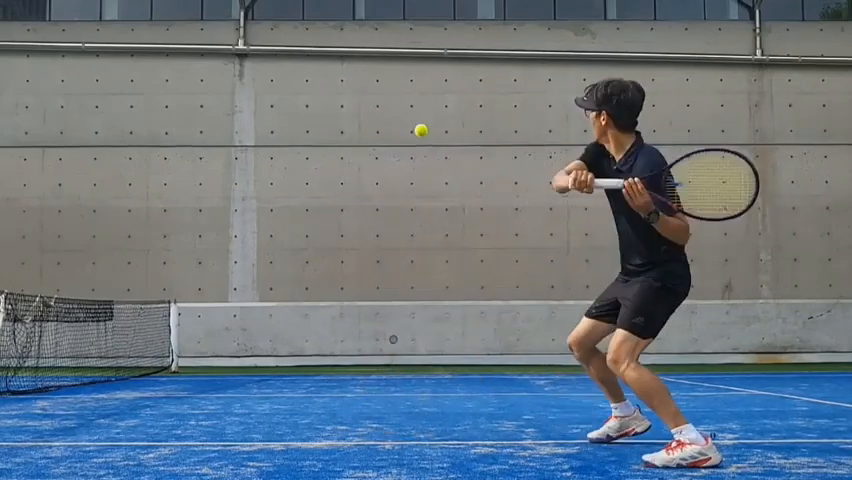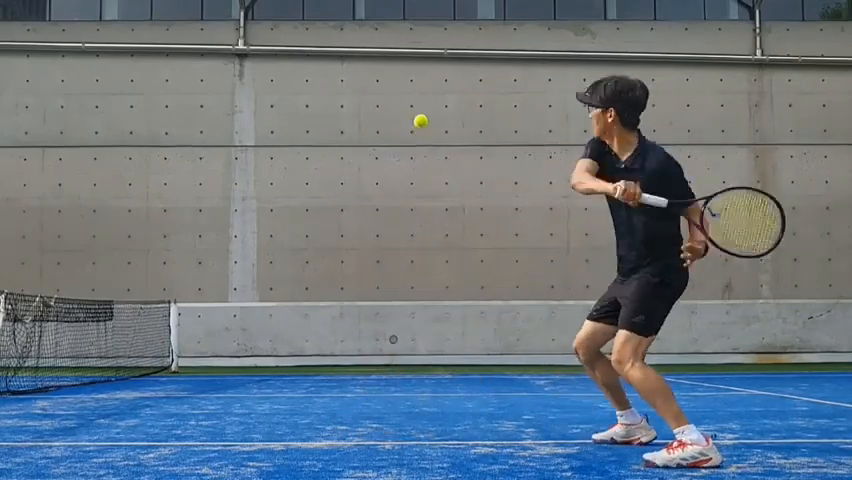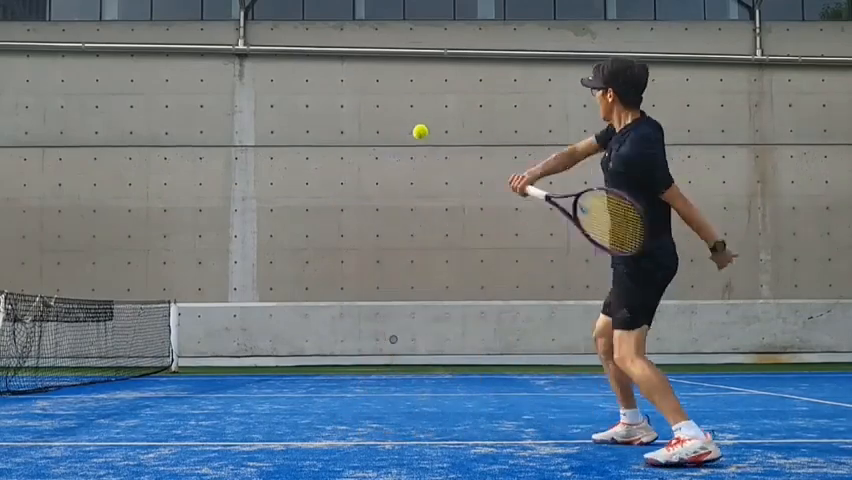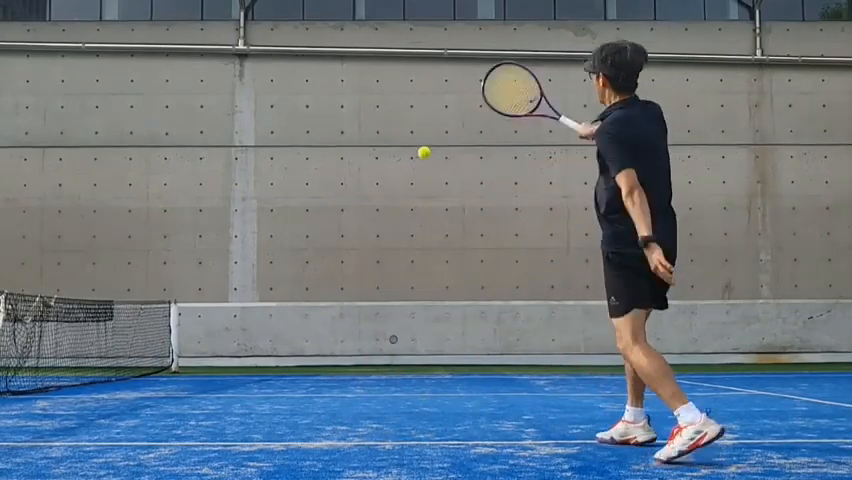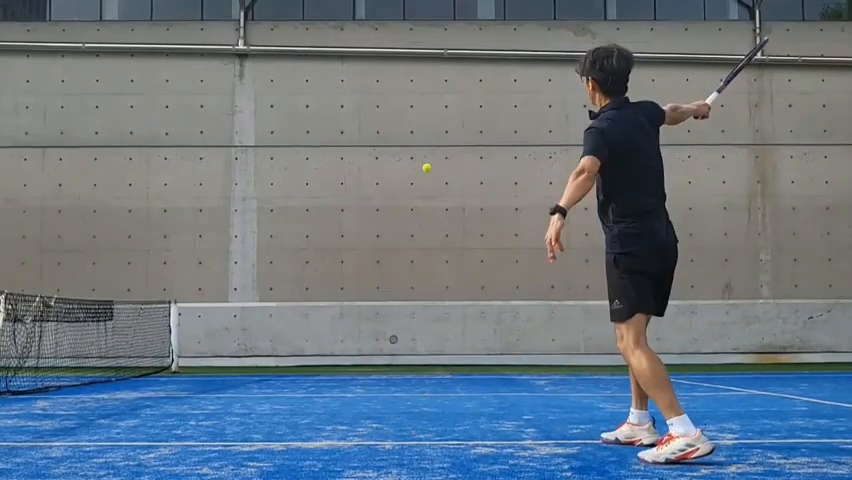
dt=0.1s
person 1, frame 1
left shoulder: (651, 164)
right shoulder: (602, 152)
left elbow: (683, 235)
right elbow: (561, 178)
left wrist: (649, 210)
right wrist: (574, 179)
left hip: (661, 278)
right hip: (632, 275)
left knee: (620, 358)
right knee: (579, 342)
left ankle: (695, 443)
right ankle: (626, 416)
person 1, frame 2
left shoulder: (659, 166)
right shoulder: (601, 148)
left elbow: (696, 217)
right elbow: (580, 177)
left wrist: (699, 243)
right wrist: (612, 187)
left hip: (658, 276)
right hip: (631, 275)
left knee: (626, 360)
right knee: (584, 347)
left ankle: (697, 444)
right ankle: (631, 423)
person 1, frame 3
left shoulder: (637, 149)
right shoulder: (619, 131)
left elbow: (680, 203)
right elbow: (575, 152)
left wrist: (715, 245)
right wrist: (533, 174)
left hip: (644, 263)
right hip: (632, 261)
left knee: (628, 355)
right knee: (604, 339)
left ankle: (693, 439)
right ankle: (633, 423)
person 1, frame 4
left shoulder: (616, 129)
right shoulder: (649, 112)
left elbow: (632, 190)
left wrist: (647, 242)
right wrist: (594, 129)
left hip: (629, 245)
right hip: (658, 240)
left knee: (631, 341)
right knee: (634, 334)
left ankle: (696, 422)
right ankle: (634, 422)
person 1, frame 5
left shoulder: (600, 132)
right shoulder: (646, 112)
left elbow: (585, 172)
right elbow: (672, 113)
left wrist: (558, 214)
right wrist: (694, 109)
left hip: (634, 249)
right hip: (660, 244)
left knee: (632, 344)
right knee: (634, 336)
left ankle: (685, 434)
right ankle: (639, 423)
